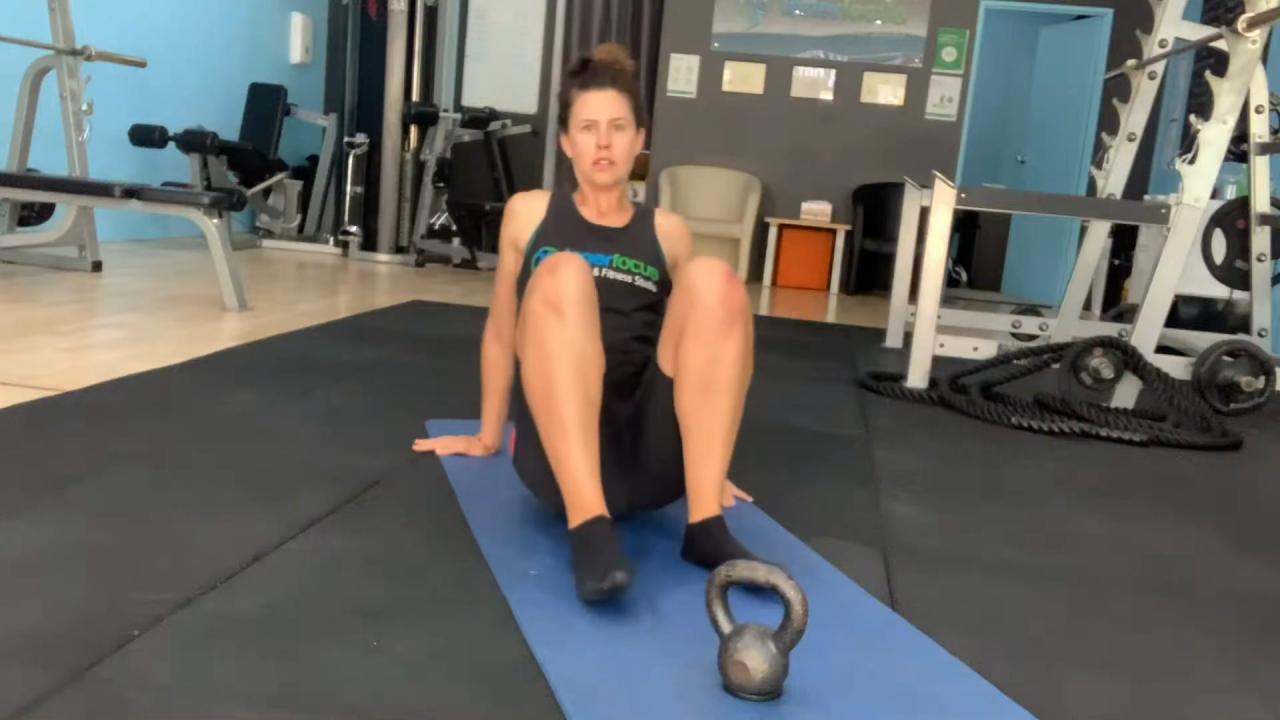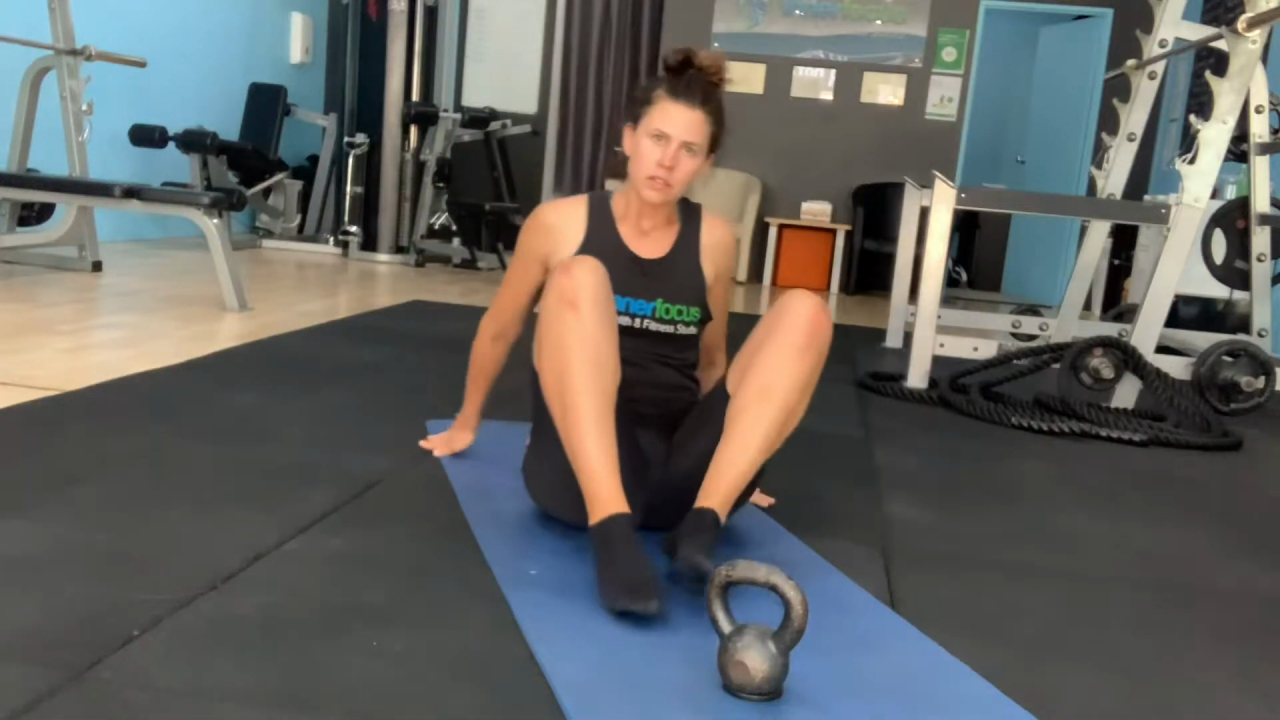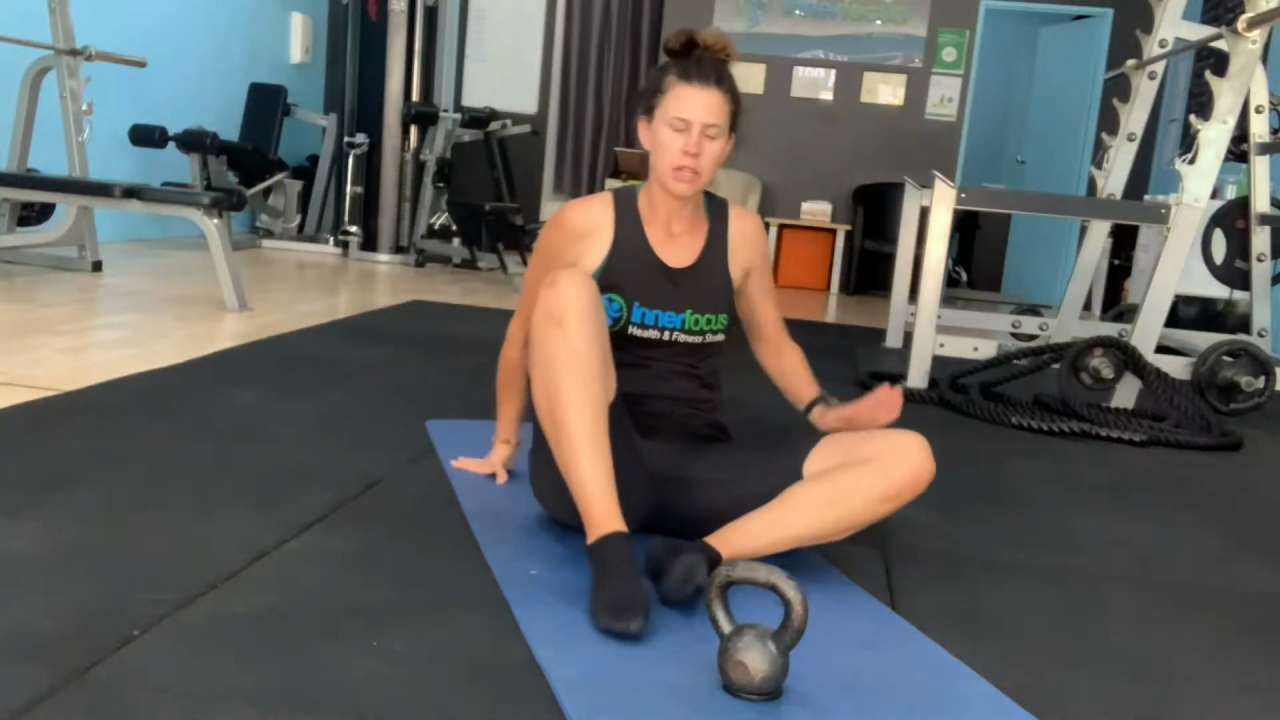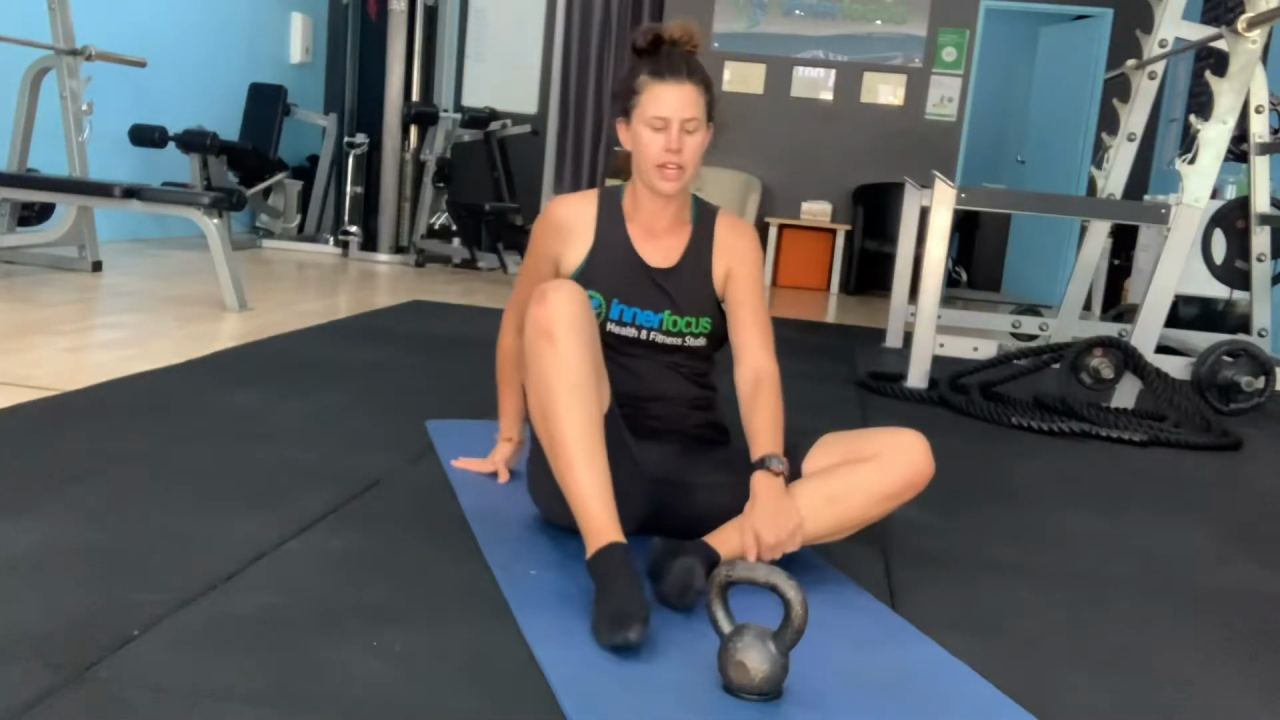
dt=0.7s
person 1, frame 1
left shoulder: (668, 231)
right shoulder: (529, 212)
right elbow: (501, 330)
left wrist: (707, 465)
right wrist: (487, 437)
left hip: (655, 448)
right hip: (565, 454)
left knee: (715, 279)
right knee: (562, 277)
left ankle: (705, 525)
right ankle: (589, 526)
person 1, frame 2
left shoulder: (714, 239)
right shoulder: (560, 223)
right elbow: (499, 329)
left wrist: (718, 454)
right wrist: (466, 423)
left hip: (680, 469)
right hip: (581, 469)
left knee: (804, 310)
right knee: (581, 276)
left ankle: (702, 522)
right ankle: (612, 527)
person 1, frame 3
left shoulder: (742, 232)
right shoulder: (585, 223)
left elbow: (772, 339)
right elbow: (523, 336)
left wrist: (820, 407)
right wrist: (505, 440)
left hip: (698, 469)
right hip: (591, 471)
left knee: (908, 459)
right knee: (566, 290)
left ankle: (705, 551)
right ankle: (609, 547)
person 1, frame 4
left shoulder: (732, 239)
right shoulder: (571, 219)
left elbow: (757, 368)
right elbow: (519, 325)
left wrist: (768, 477)
right wrist: (509, 438)
left hip: (695, 471)
right hip: (588, 473)
left knee: (908, 457)
right knee: (558, 300)
left ankle: (708, 551)
right ankle: (608, 559)
